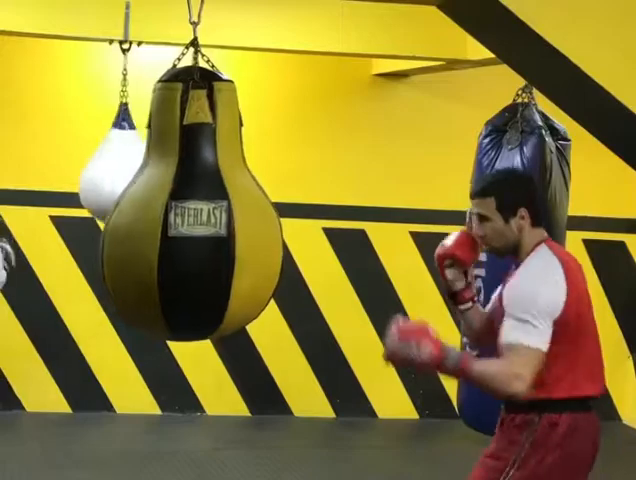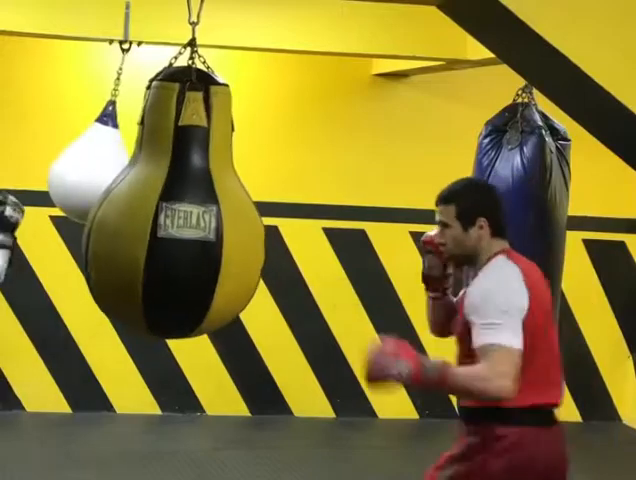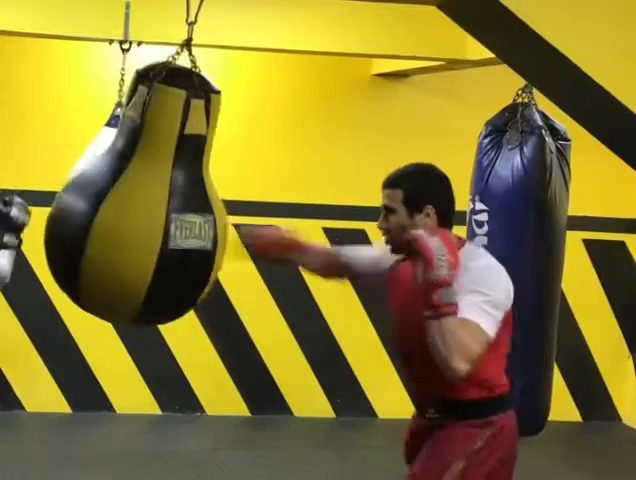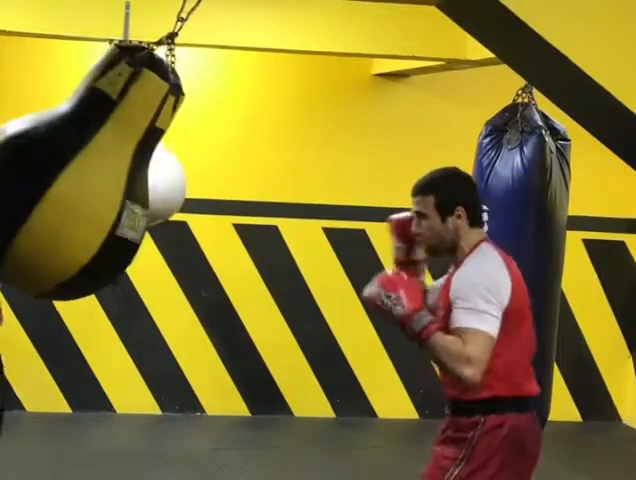
dt=0.4s
person 1, frame 1
left shoulder: (533, 278)
right shoulder: (552, 264)
left elbow: (515, 380)
right elbow: (487, 332)
left wrist: (441, 356)
right wrist: (460, 286)
left hip: (541, 427)
right hip: (570, 422)
person 1, frame 2
left shoulder: (493, 287)
right shoulder: (516, 273)
left elbow: (498, 382)
right elbow: (444, 326)
left wrist: (421, 370)
right wrist: (435, 279)
left hip: (499, 441)
right hip: (538, 437)
person 1, frame 3
left shoulder: (485, 273)
right shoulder: (398, 258)
left elbow: (457, 362)
right elbow: (332, 260)
left wrist: (439, 291)
right wrist: (275, 241)
left hip: (477, 429)
right hip: (436, 421)
person 1, frame 4
left shoulder: (479, 273)
right shoulder: (473, 265)
left elbow: (467, 368)
left wrist: (412, 316)
right wrist: (407, 271)
left hip: (488, 429)
right hip: (495, 423)
